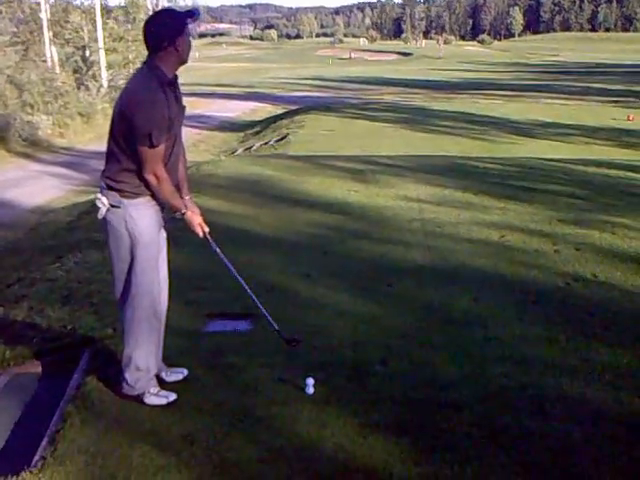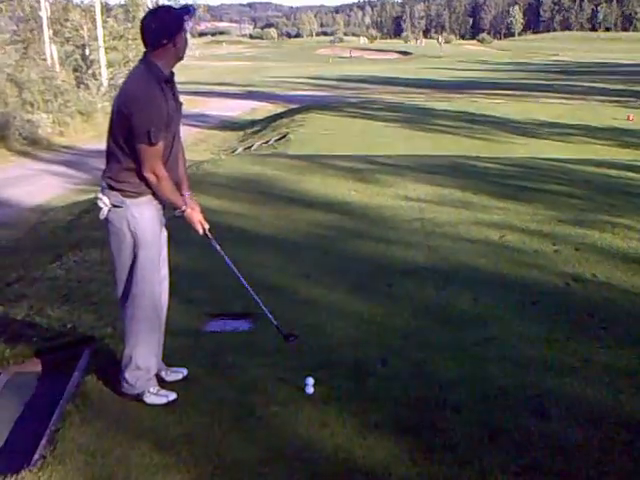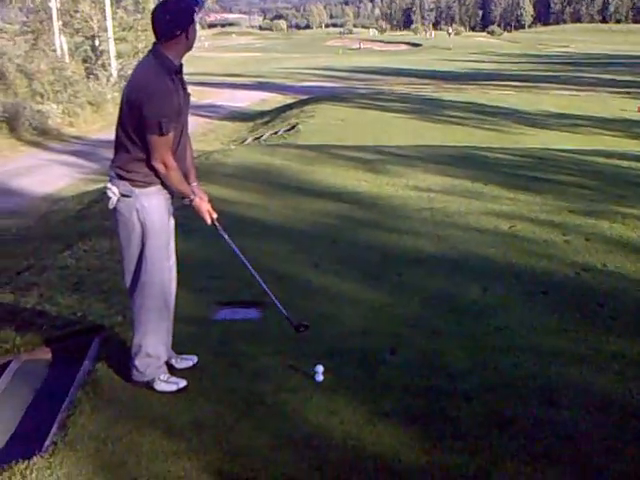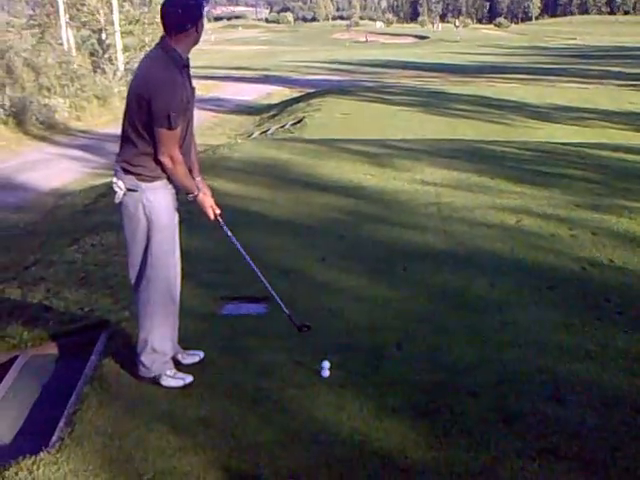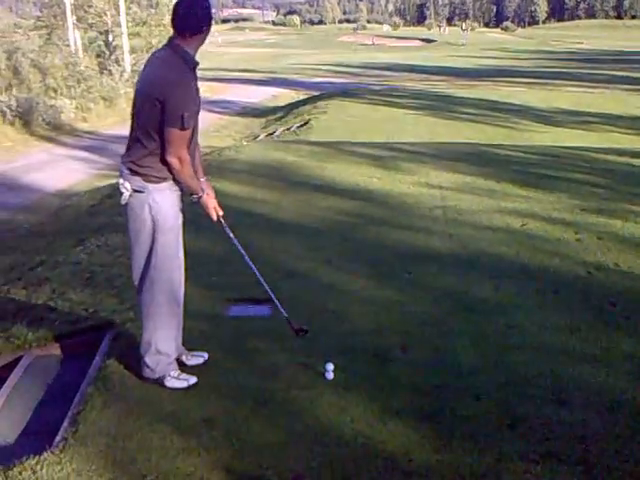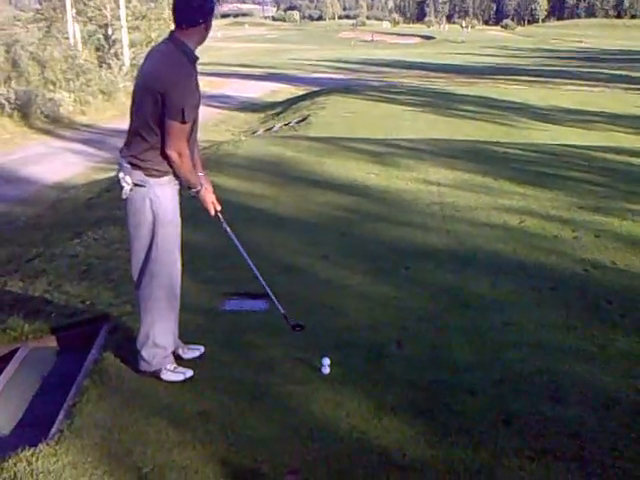
dt=0.2s
person 1, frame 1
left shoulder: (167, 82)
right shoulder: (147, 96)
left elbow: (176, 143)
right elbow: (152, 172)
left wrist: (187, 197)
right wrist: (184, 211)
left hip: (148, 201)
right hip: (131, 204)
left knee: (155, 289)
right knee: (143, 294)
left ankle: (151, 364)
right ankle: (137, 380)
person 1, frame 2
left shoulder: (163, 80)
right shoulder: (145, 94)
left elbow: (174, 142)
right elbow: (152, 169)
left wrist: (187, 194)
right wrist: (184, 208)
left hip: (148, 200)
right hip: (132, 203)
left knee: (155, 289)
right knee: (144, 293)
left ankle: (151, 364)
right ankle: (137, 379)
person 1, frame 3
left shoulder: (168, 70)
right shoulder: (156, 85)
left elbow: (180, 134)
right elbow: (160, 159)
left wrist: (194, 183)
right wrist: (192, 197)
left hip: (153, 189)
right hip: (141, 192)
left knee: (163, 277)
right knee: (152, 281)
left ankle: (161, 350)
right ankle: (147, 366)
person 1, frame 4
left shoulder: (167, 62)
right shoulder: (167, 79)
left elbow: (183, 132)
right elbow: (167, 154)
left wrist: (198, 178)
right wrist: (196, 193)
left hip: (155, 182)
right hip: (146, 186)
left knee: (166, 272)
right knee: (157, 276)
left ankle: (167, 346)
right ankle: (154, 362)
person 1, frame 5
left shoulder: (166, 59)
right shoulder: (180, 81)
right elbow: (175, 156)
left wrist: (202, 180)
right wrist: (200, 193)
left hip: (155, 181)
right hip: (152, 186)
left knee: (170, 274)
right knee: (160, 277)
left ankle: (170, 347)
right ankle: (158, 363)
person 1, frame 6
left shoulder: (167, 54)
right shoulder: (179, 73)
right elbow: (174, 150)
left wrist: (200, 174)
right wrist: (199, 187)
left hip: (155, 175)
right hip: (152, 181)
left knee: (167, 267)
right knee: (159, 272)
left ankle: (167, 340)
right ankle: (154, 356)
